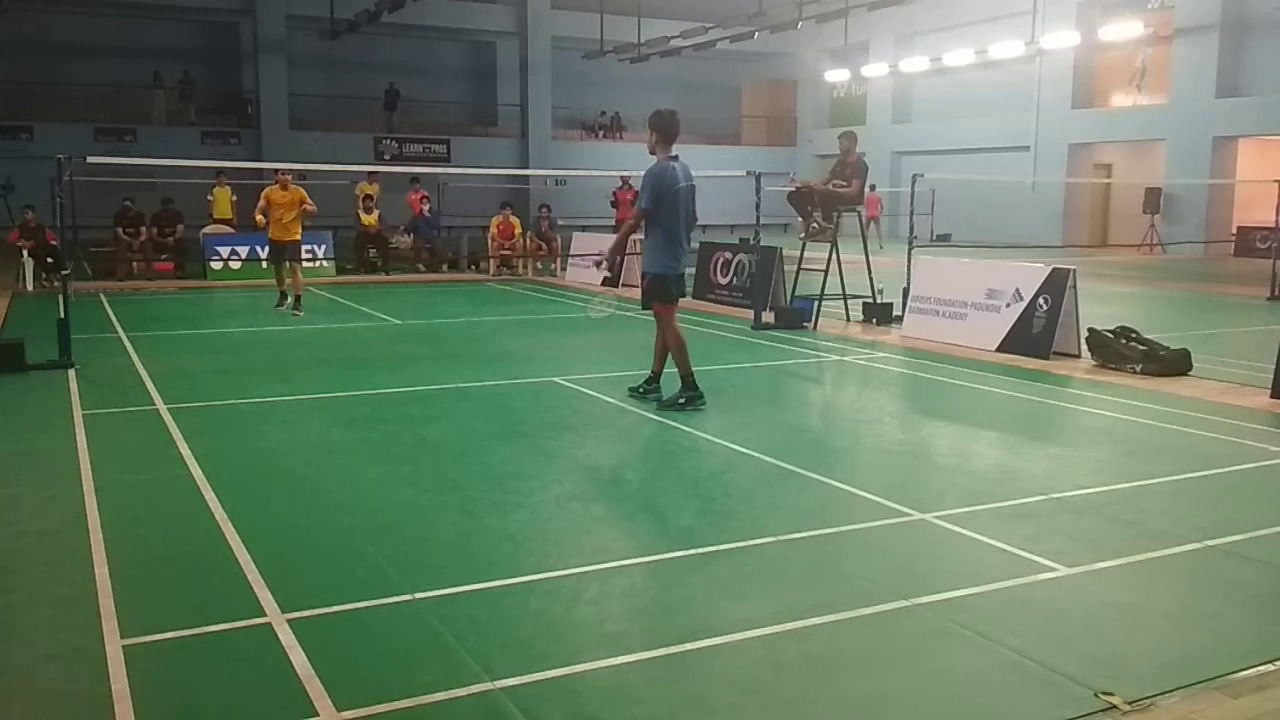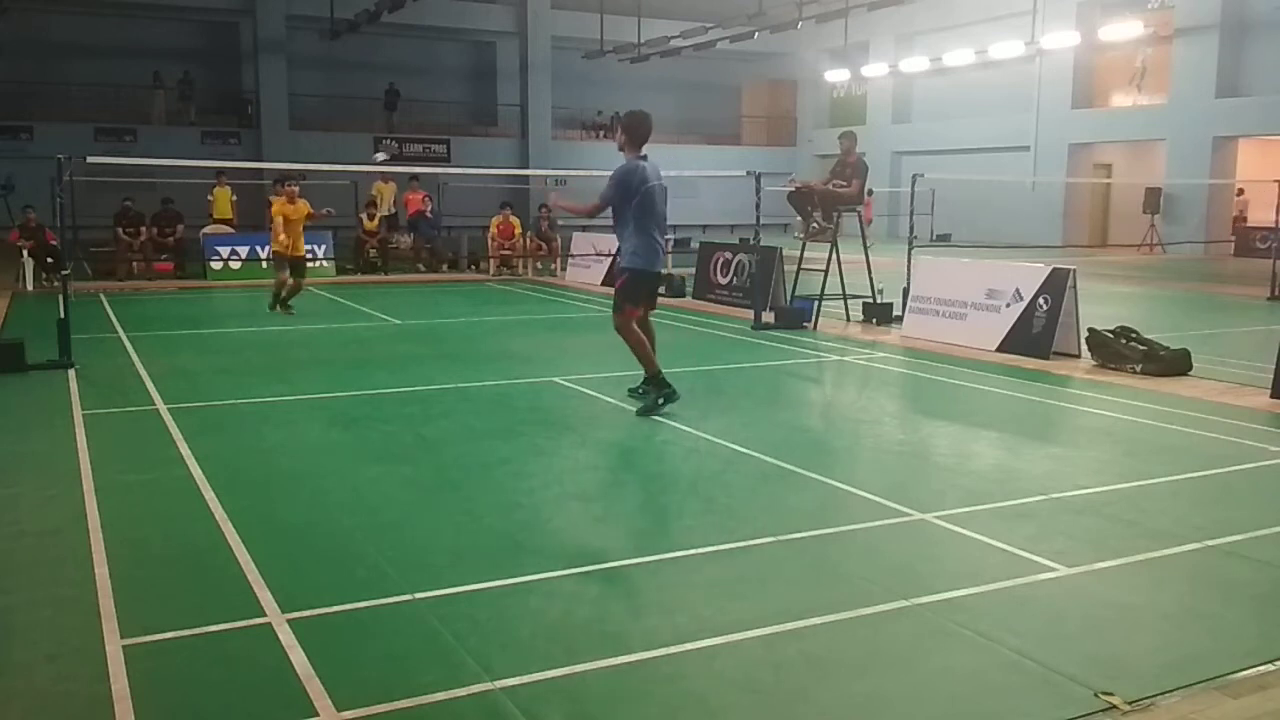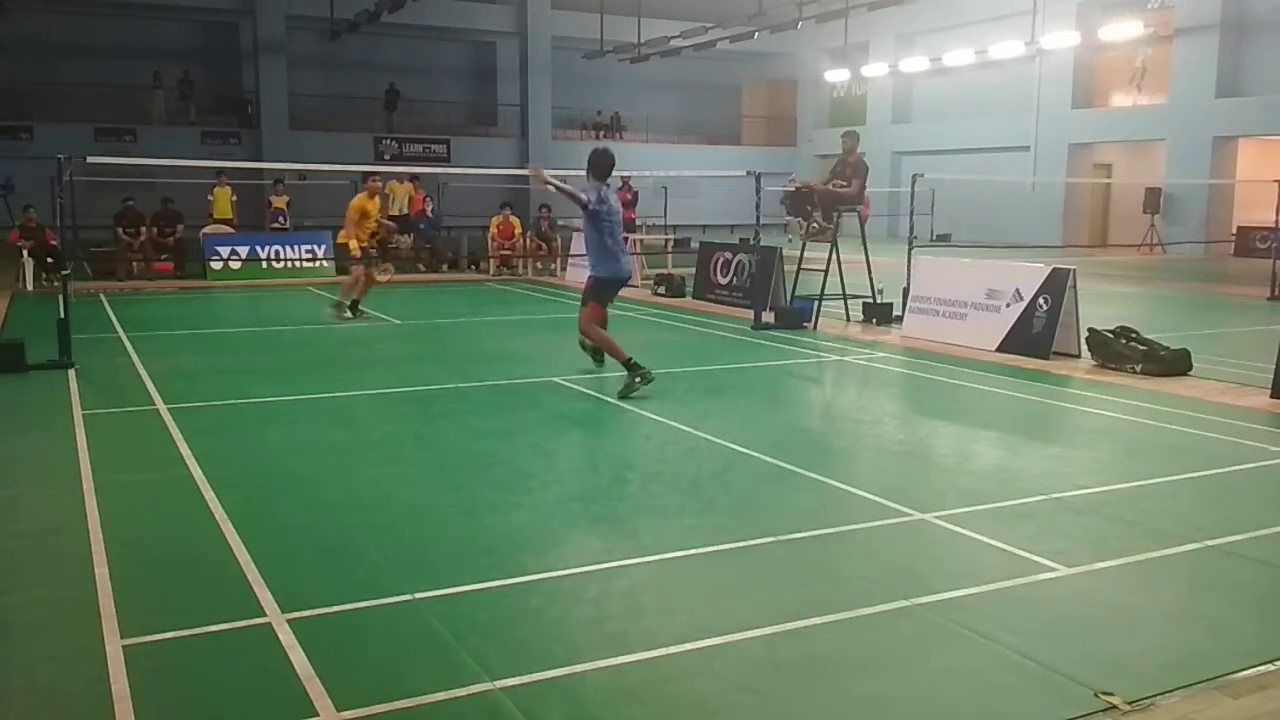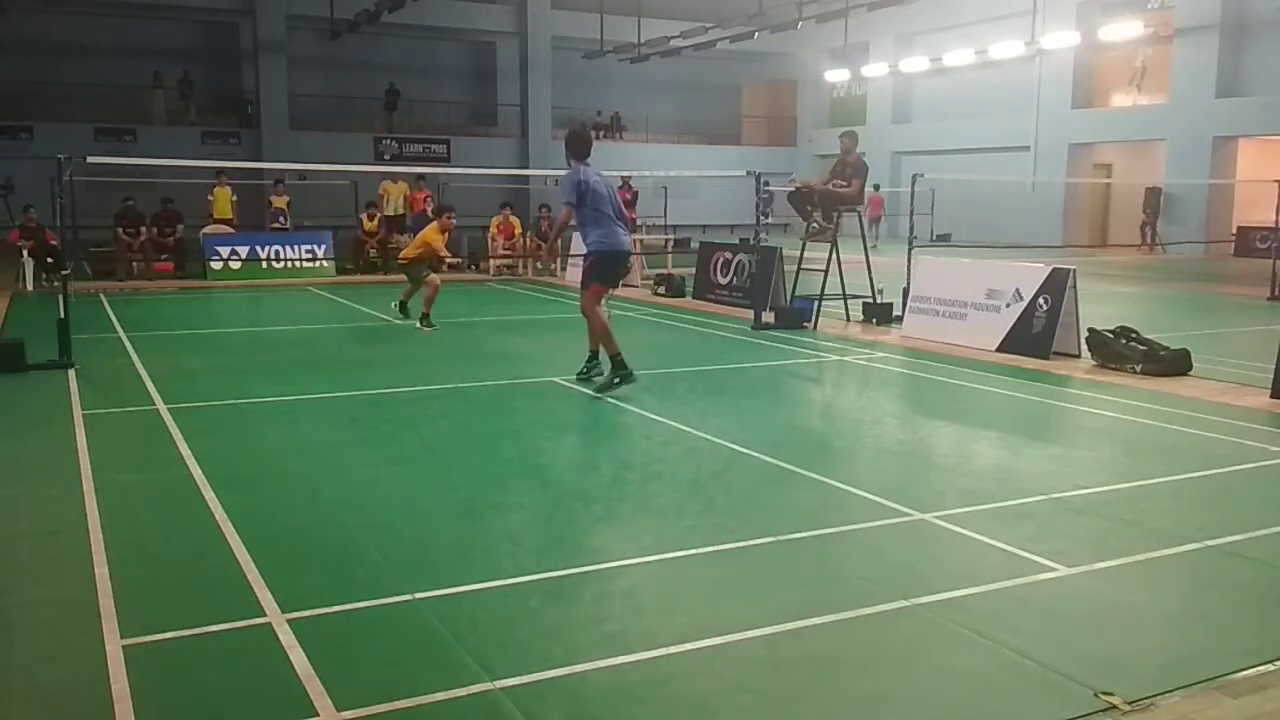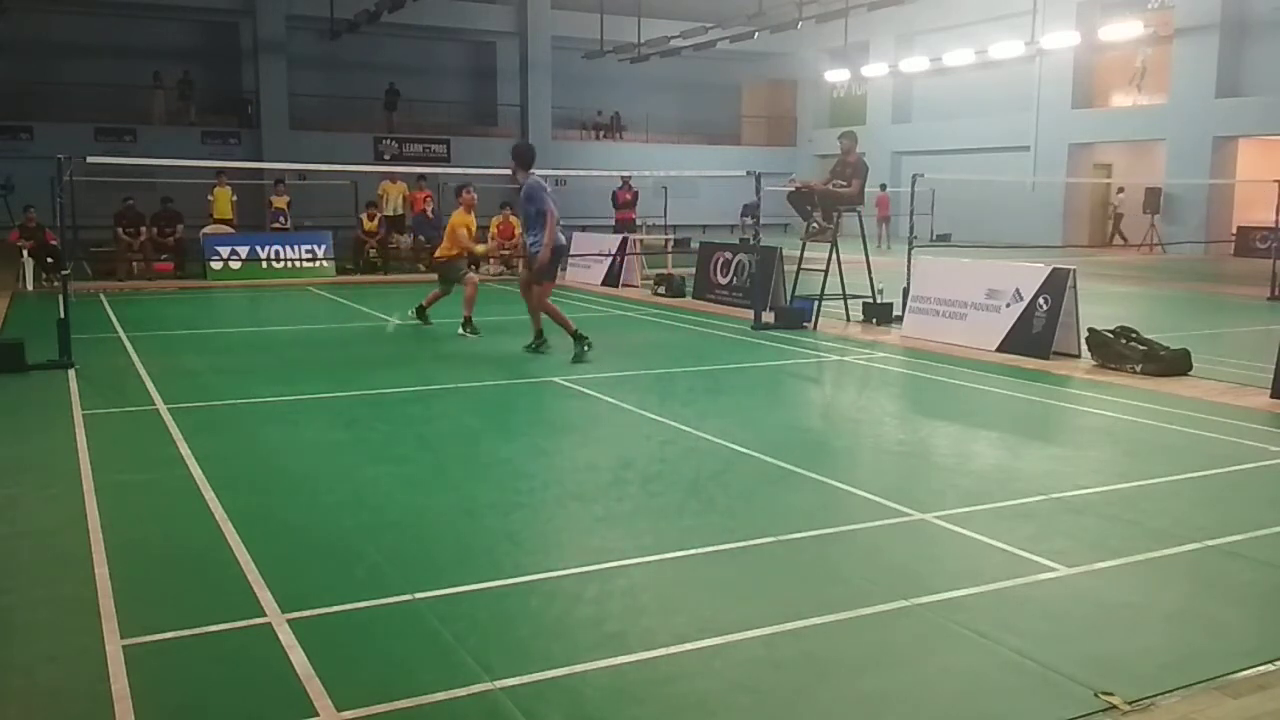
dt=1s
person 1, frame 1
left shoulder: (656, 172)
right shoulder: (684, 170)
left elbow: (636, 219)
right elbow: (692, 218)
left wrist: (612, 252)
left hip: (659, 261)
right hip: (676, 259)
left knee: (667, 321)
right knee: (664, 320)
left ankle: (691, 389)
right ankle: (653, 381)
person 1, frame 2
left shoulder: (626, 172)
right shoulder: (651, 169)
left elbow: (593, 210)
left wrist: (560, 205)
left hip: (636, 260)
right hip: (653, 257)
left knee: (623, 322)
right knee: (641, 319)
left ankle: (661, 385)
right ankle: (651, 382)
person 1, frame 3
left shoulder: (594, 191)
right shoulder: (608, 195)
left elbow: (582, 201)
left wrist: (551, 182)
left hip: (606, 270)
right hip: (619, 268)
left knee: (587, 325)
right knee: (594, 309)
left ankle: (635, 369)
right ankle: (596, 349)
person 1, frame 4
left shoulder: (573, 176)
right shoulder: (598, 178)
left elbow: (566, 216)
right elbow: (624, 216)
left wrist: (550, 246)
right wrist: (627, 256)
left hip: (603, 247)
right hip: (619, 245)
left knee: (589, 306)
right knee: (591, 304)
left ankle: (620, 367)
right ankle: (593, 360)
person 1, frame 5
left shoulder: (533, 185)
right shoulder: (528, 185)
left elbow: (552, 214)
left wrist: (547, 248)
left hip: (549, 247)
right hip: (538, 247)
left knee: (540, 299)
right knee: (525, 285)
left ankle: (580, 338)
right ankle: (539, 337)
